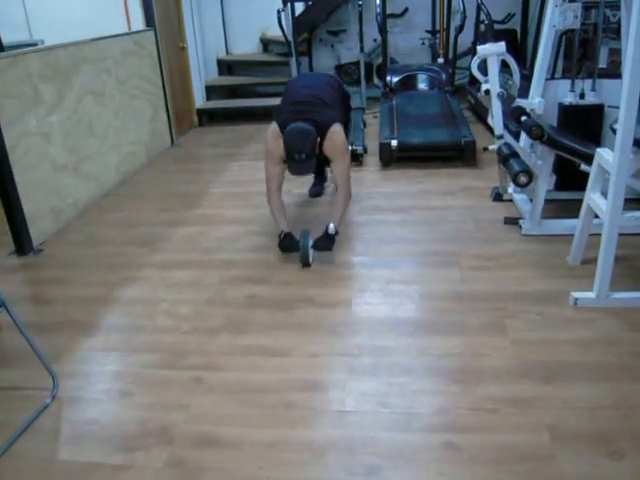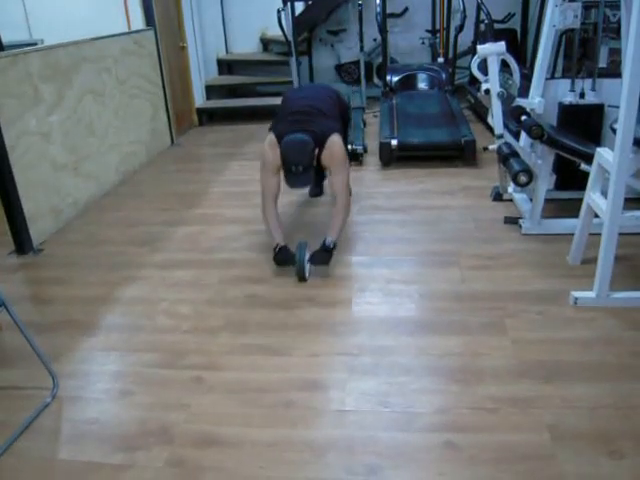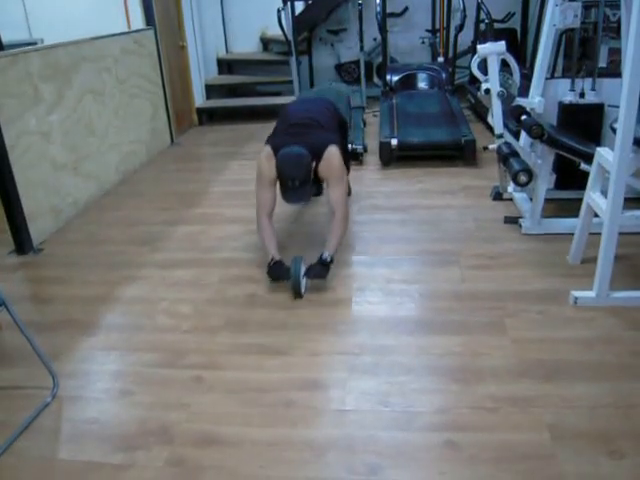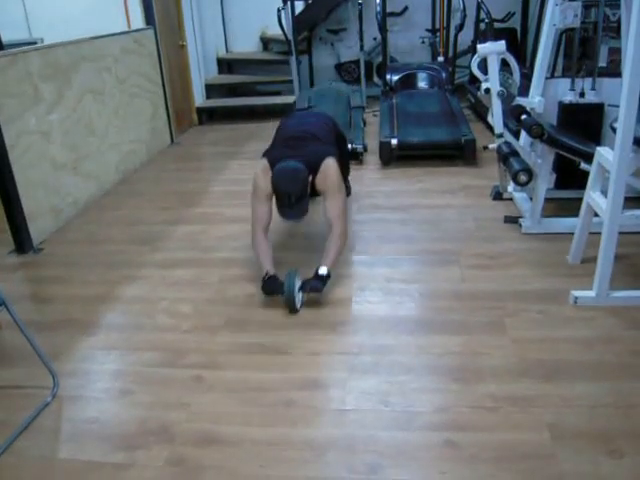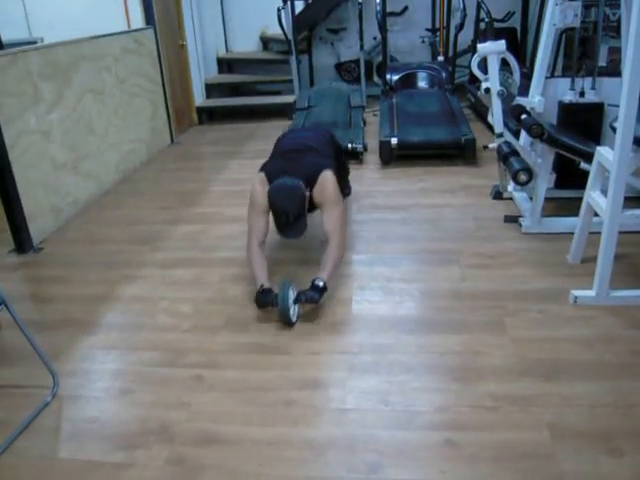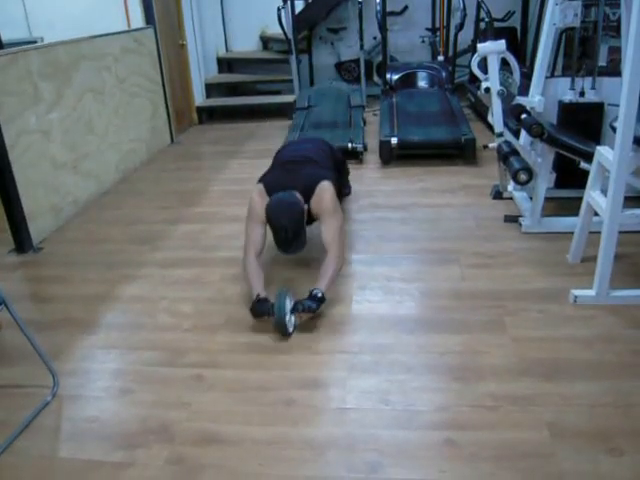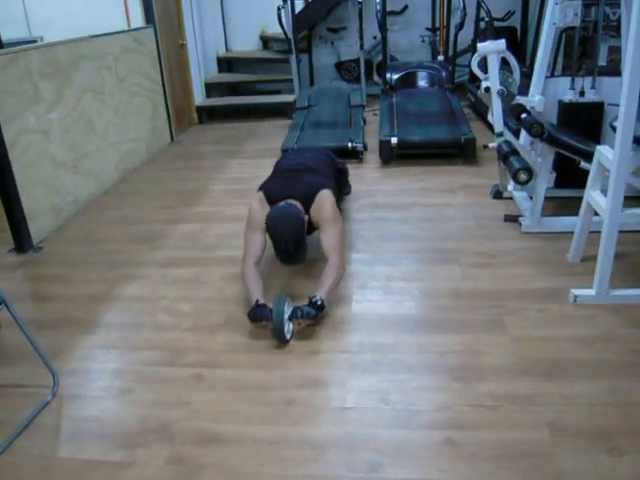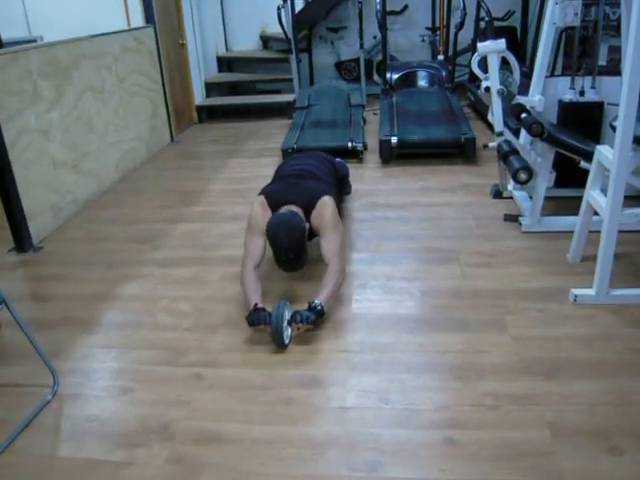
dt=0.1s
person 1, frame 1
left shoulder: (334, 136)
right shoulder: (275, 137)
left elbow: (343, 188)
right elbow: (273, 190)
left wrist: (330, 231)
right wrist: (284, 233)
left hip: (333, 86)
left knee: (341, 158)
right knee: (315, 166)
right ankle: (319, 174)
person 1, frame 2
left shoulder: (333, 145)
right shoulder: (272, 147)
left elbow: (342, 200)
right elbow: (269, 202)
left wrist: (328, 246)
right wrist: (280, 247)
left hip: (331, 97)
right ankle: (318, 179)
person 1, frame 3
left shoulder: (330, 157)
right shoulder: (268, 159)
left elbow: (340, 213)
right elbow: (263, 215)
left wrist: (325, 259)
right wrist: (274, 260)
left hip: (329, 109)
right hip: (292, 111)
left knee: (341, 173)
left ankle: (341, 180)
right ankle: (317, 181)
person 1, frame 4
left shoulder: (327, 169)
right shoulder: (264, 173)
left elbow: (338, 228)
right elbow: (259, 230)
left wrist: (322, 273)
right wrist: (269, 275)
left hip: (327, 125)
left knee: (341, 185)
left ankle: (343, 183)
person 1, frame 5
left shoulder: (325, 182)
right shoulder: (261, 186)
left elbow: (336, 240)
right elbow: (255, 243)
left wrist: (319, 285)
right wrist: (263, 288)
left hip: (325, 138)
left ankle: (342, 183)
person 1, frame 6
left shoulder: (323, 193)
right shoulder: (260, 197)
left elbow: (335, 252)
right elbow: (251, 254)
left wrist: (316, 295)
right wrist: (259, 298)
left hip: (325, 151)
right hip: (287, 152)
person 1, frame 7
left shoulder: (323, 202)
right shoulder: (260, 205)
left elbow: (336, 260)
right elbow: (250, 262)
left wrist: (316, 302)
right wrist: (258, 304)
left hip: (326, 159)
person 1, frame 8
left shoulder: (324, 208)
right shoulder: (261, 209)
left elbow: (336, 266)
right elbow: (249, 266)
left wrist: (316, 307)
right wrist: (256, 307)
left hip: (327, 165)
right hip: (289, 166)
left ankle: (341, 166)
